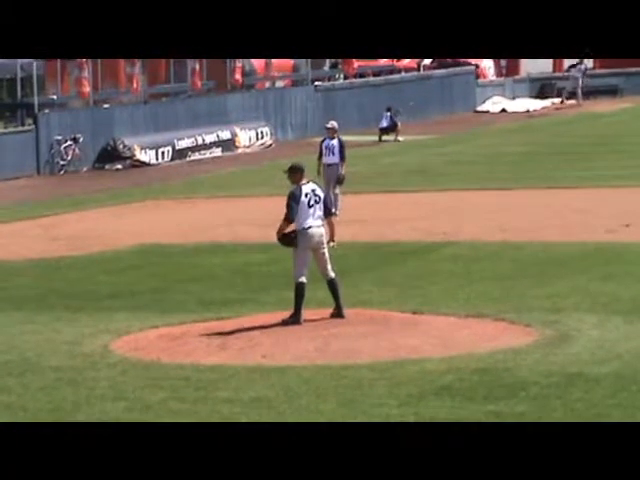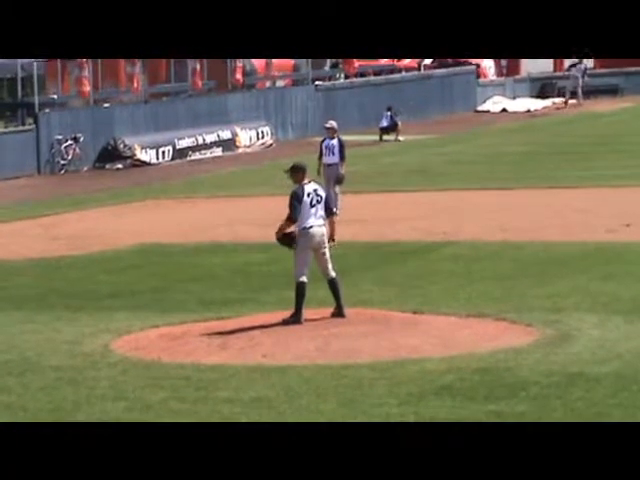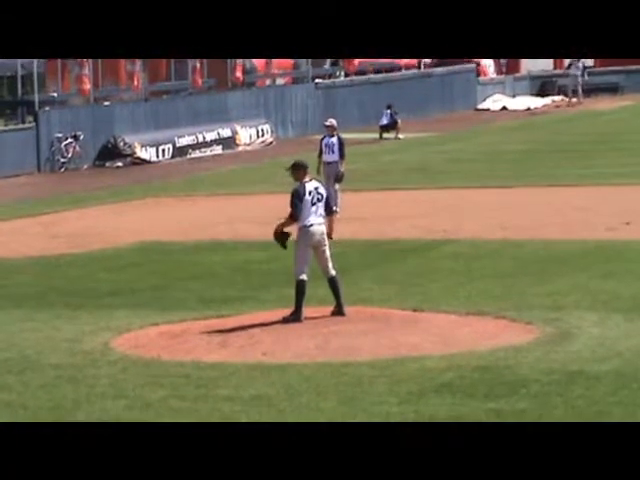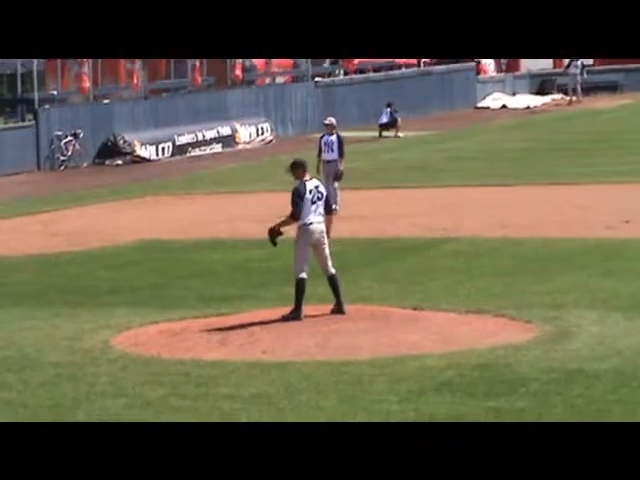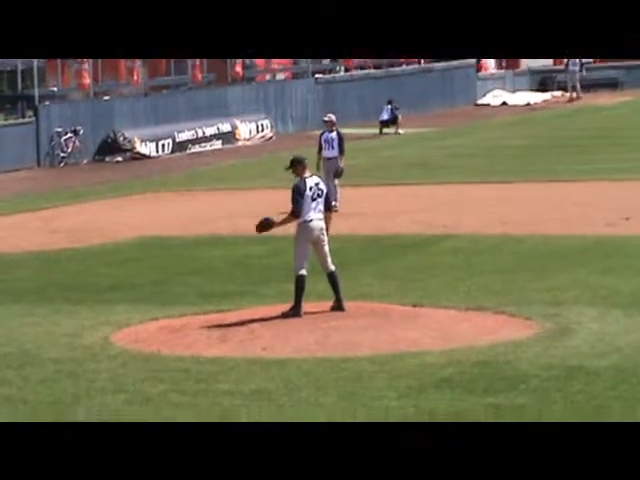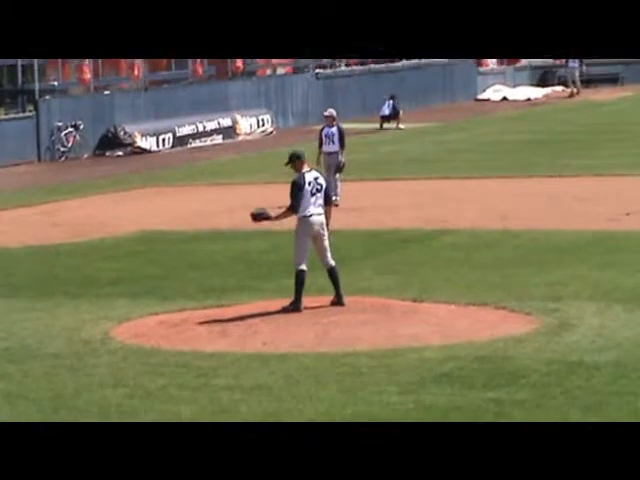
dt=0.1s
person 1, frame 1
left shoulder: (295, 193)
right shoulder: (318, 188)
left elbow: (290, 218)
right elbow: (329, 214)
left wrist: (280, 230)
right wrist: (332, 235)
left hip: (305, 234)
right hip: (320, 232)
left knee: (300, 275)
right knee: (328, 272)
left ankle: (297, 315)
right ankle: (339, 308)
person 1, frame 2
left shoulder: (297, 192)
right shoulder: (320, 188)
left elbow: (293, 218)
right elbow: (331, 214)
left wrist: (281, 230)
right wrist: (332, 234)
left hip: (306, 234)
right hip: (321, 231)
left knee: (301, 275)
right knee: (329, 271)
left ankle: (298, 314)
right ankle: (339, 307)
person 1, frame 3
left shoulder: (299, 190)
right shoulder: (320, 186)
left elbow: (295, 217)
right elbow: (330, 212)
left wrist: (280, 227)
right wrist: (330, 231)
left hip: (306, 232)
right hip: (321, 230)
left knee: (301, 273)
right knee: (329, 269)
left ankle: (298, 312)
right ankle: (339, 306)
person 1, frame 4
left shoulder: (299, 189)
right shoulder: (320, 185)
left elbow: (296, 216)
right elbow: (329, 211)
left wrist: (279, 225)
right wrist: (327, 230)
left hip: (306, 230)
right hip: (320, 228)
left knee: (301, 271)
right knee: (328, 268)
left ankle: (298, 311)
right ankle: (339, 304)
person 1, frame 5
left shoulder: (299, 186)
right shoulder: (320, 182)
left elbow: (296, 213)
right elbow: (329, 209)
left wrist: (279, 223)
left hip: (306, 227)
right hip: (320, 225)
left knee: (300, 268)
right knee: (328, 265)
left ankle: (297, 307)
right ankle: (339, 301)
person 1, frame 6
left shoulder: (298, 181)
right shoulder: (320, 176)
left elbow: (294, 208)
right elbow: (328, 203)
left wrist: (275, 217)
right wrist: (327, 223)
left hip: (306, 222)
right hip: (320, 220)
left knee: (300, 263)
right knee: (328, 260)
left ankle: (297, 302)
right ankle: (339, 296)
